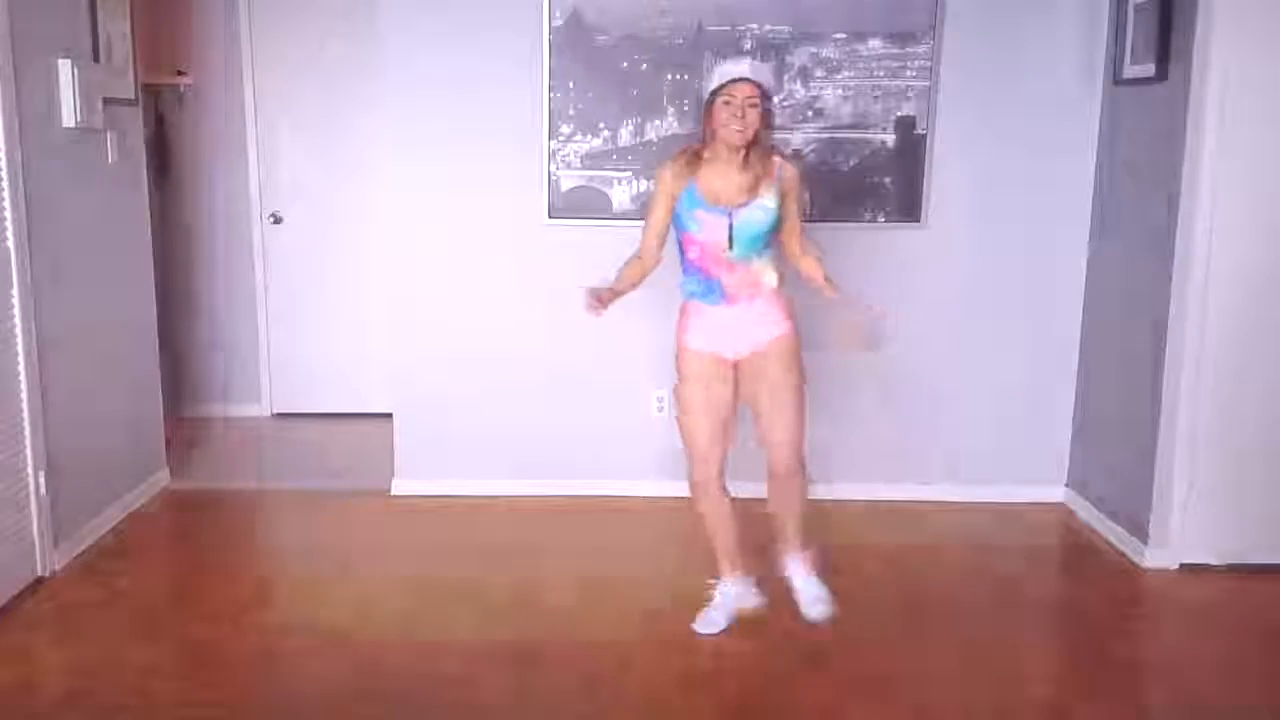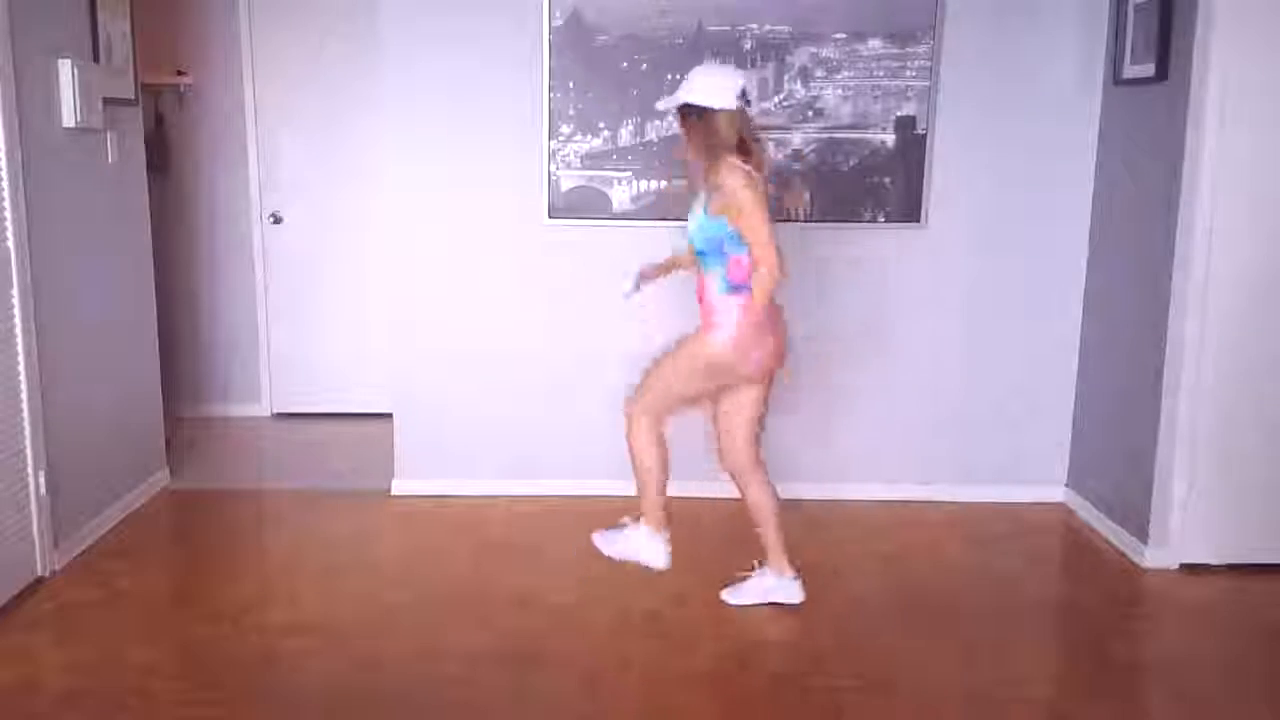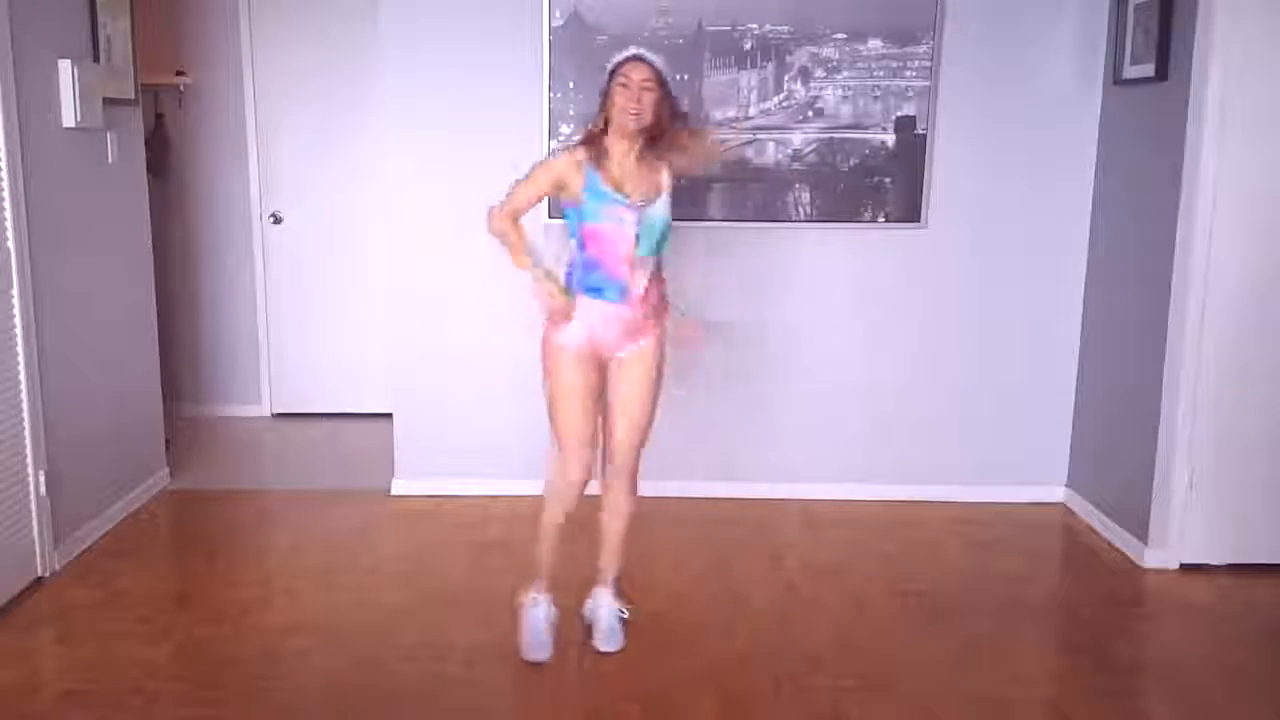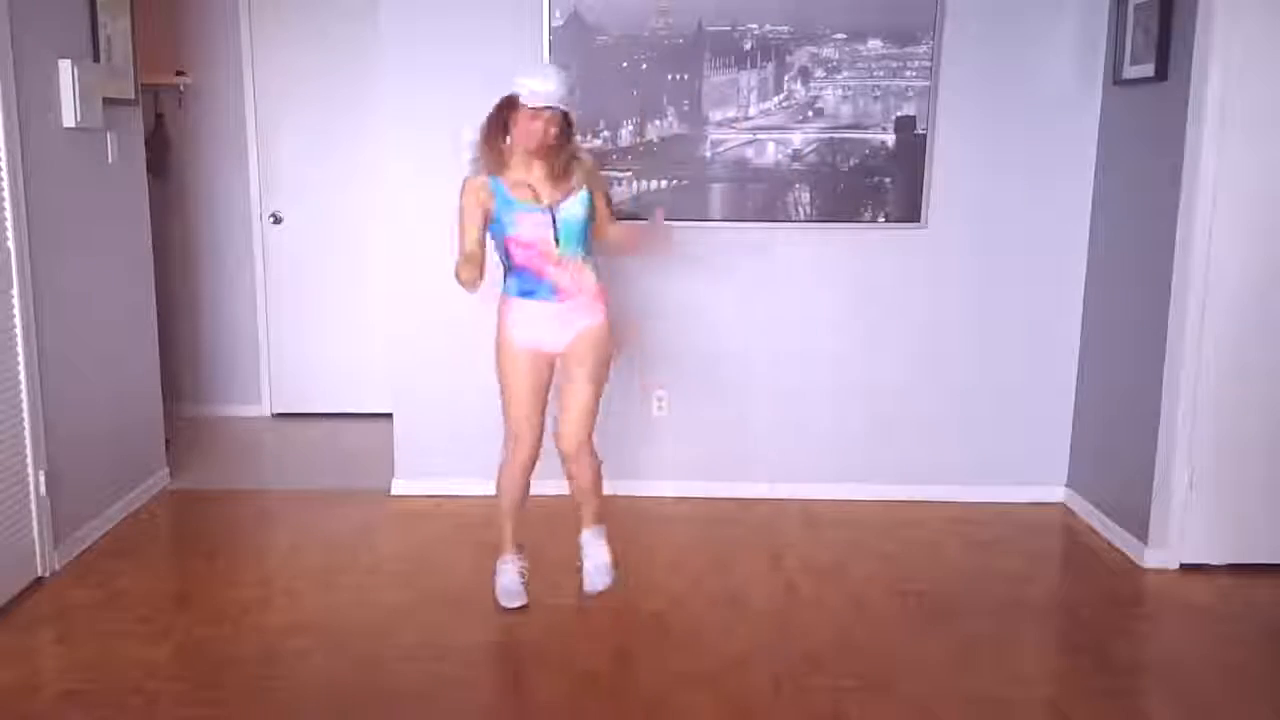
dt=0.7s
person 1, frame 1
left shoulder: (782, 175)
right shoulder: (673, 177)
left elbow: (796, 248)
right elbow: (647, 253)
left wrist: (841, 300)
right wrist: (611, 292)
left hip: (764, 328)
right hip: (701, 331)
left knee: (785, 455)
right knee: (704, 467)
left ankle: (795, 555)
right ankle: (735, 580)
person 1, frame 2
left shoulder: (731, 180)
right shoulder: (726, 176)
left elbow: (769, 264)
left wrist: (751, 336)
right wrist: (670, 263)
left hip: (735, 331)
right hip: (735, 329)
left knee: (642, 409)
right knee: (740, 457)
left ankle: (651, 532)
right ankle: (778, 573)
person 1, frame 3
left shoulder: (666, 171)
right shoulder: (574, 164)
right elbow: (501, 215)
left wrist: (664, 308)
right wrist: (540, 278)
left hip: (637, 331)
right hip: (575, 326)
left knee: (622, 470)
right knee: (574, 467)
left ankle: (605, 594)
right ankle: (539, 595)
person 1, frame 4
left shoulder: (580, 168)
right shoulder: (483, 185)
left elbow: (604, 230)
right elbow: (469, 272)
left wrist: (642, 235)
right wrist: (468, 268)
left hip: (584, 316)
right hip: (523, 322)
left knee: (574, 442)
right knee: (521, 449)
left ankle: (592, 534)
right ankle: (510, 558)
